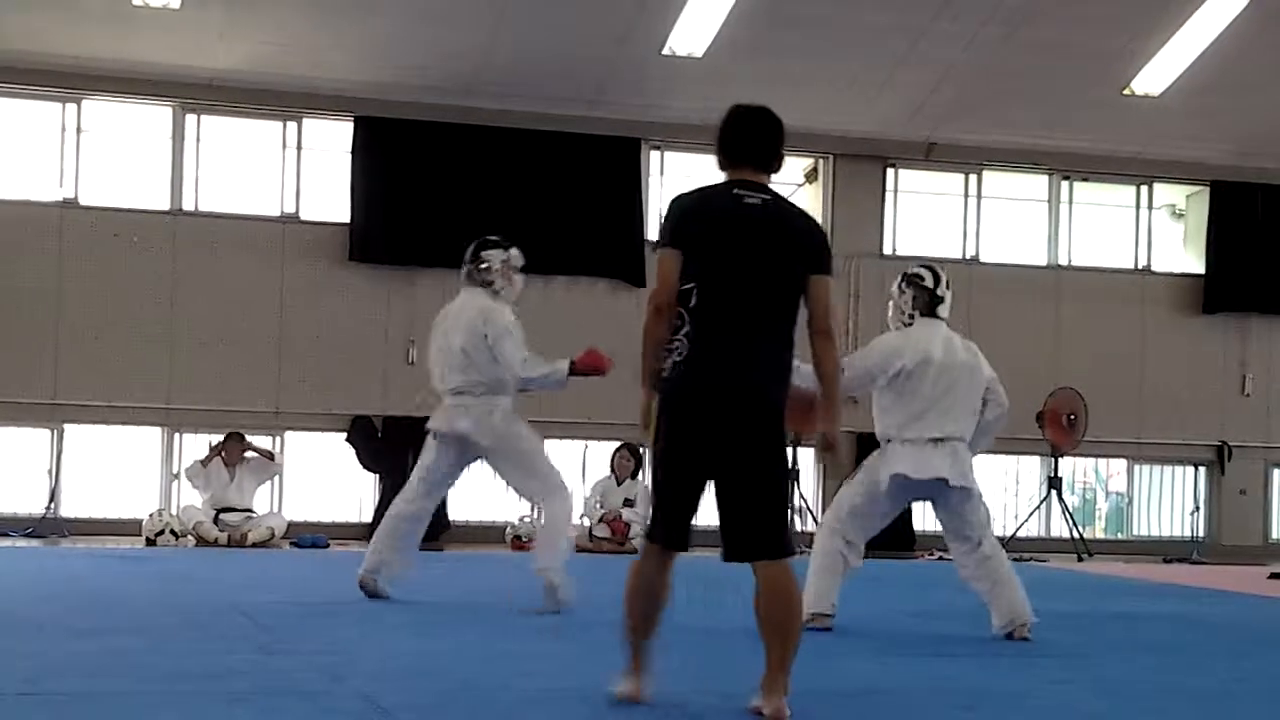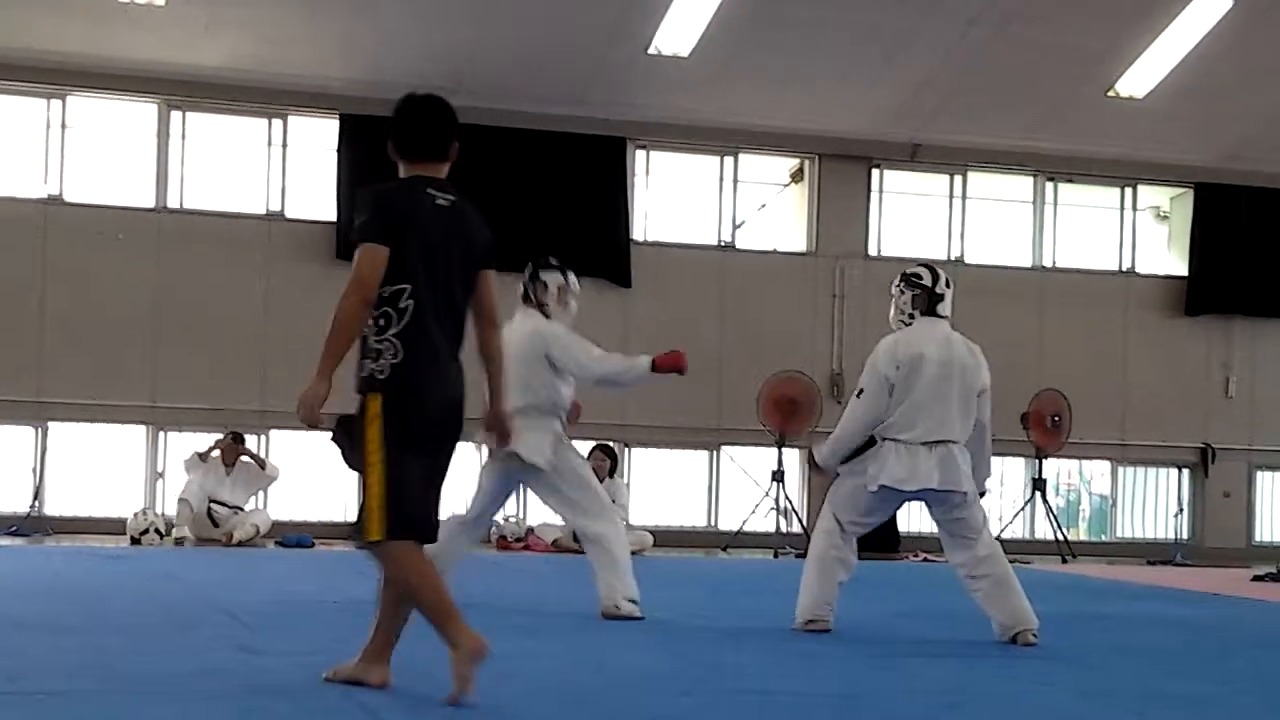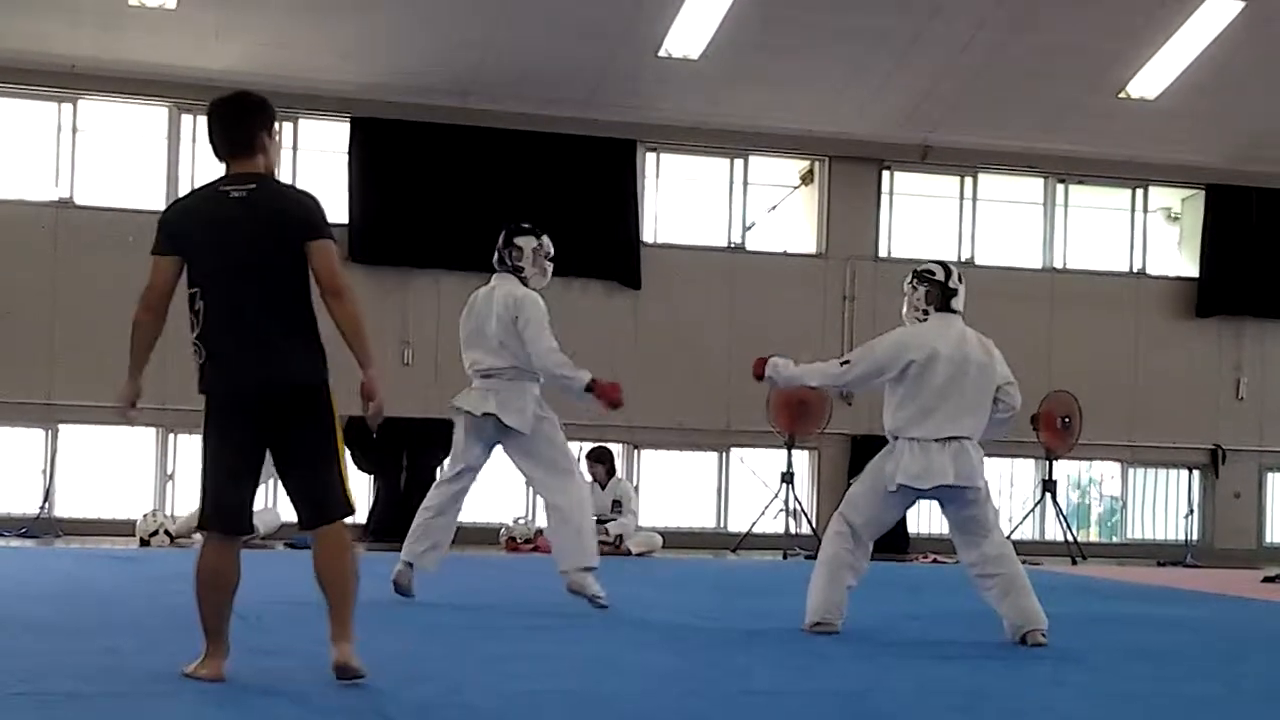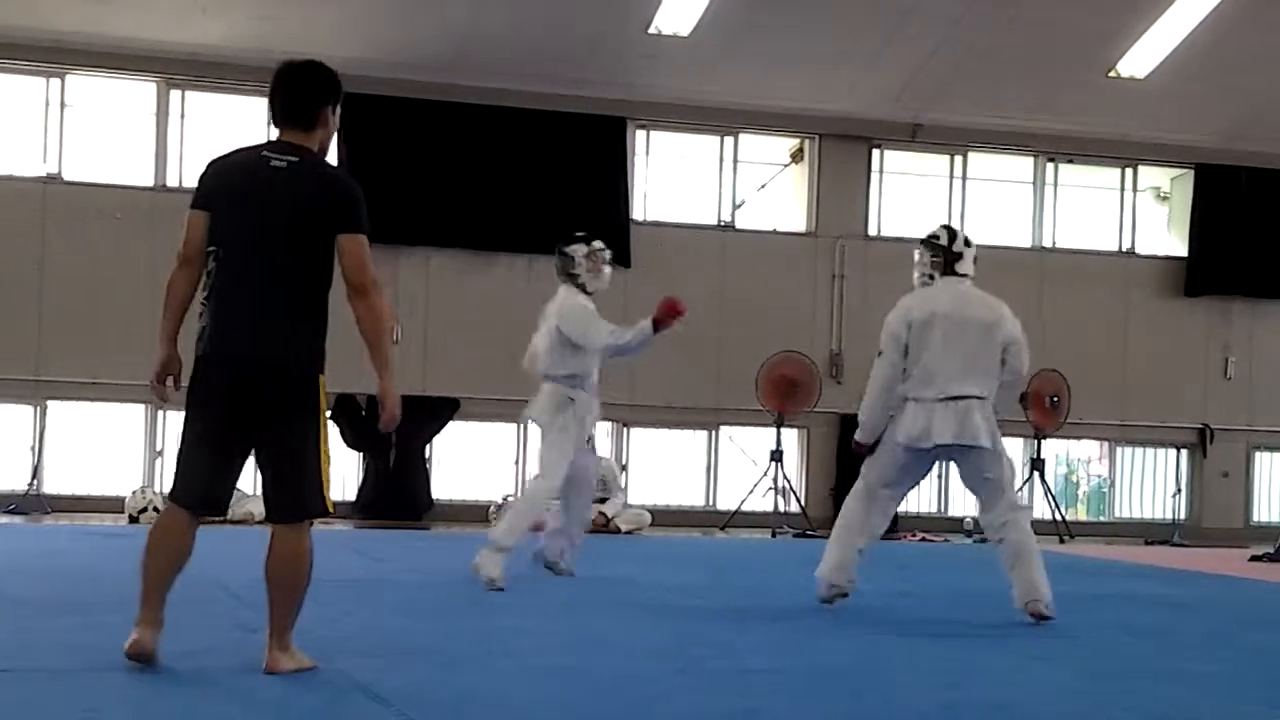
dt=1s
person 1, frame 1
left shoulder: (689, 210)
right shoulder: (806, 229)
left elbow: (662, 306)
right elbow: (822, 329)
left wrist: (650, 386)
right wrist: (829, 414)
left hip: (690, 396)
right hip: (763, 406)
left knee: (660, 542)
right knee: (771, 554)
person 1, frame 2
left shoulder: (387, 202)
right shoulder: (472, 221)
left elbow: (360, 294)
right elbow: (487, 320)
left wrist: (322, 377)
right wrist: (497, 401)
left hip: (394, 387)
right hip: (444, 392)
left knee: (393, 534)
right knee: (403, 533)
left ankle: (462, 639)
right ankle: (375, 659)
person 1, frame 3
left shoulder: (183, 215)
right shoulder: (299, 206)
left elbow: (152, 306)
right elbow: (336, 292)
left wrist: (134, 376)
right wrist: (368, 370)
left hip: (230, 390)
right hip: (301, 386)
left knee: (222, 530)
right knee: (327, 516)
left ankle: (214, 654)
right ankle: (343, 639)
person 1, frame 4
left shoulder: (222, 172)
right shoulder: (338, 190)
left elbow: (188, 266)
right elbow: (363, 289)
left wrist: (167, 344)
right wrist: (386, 377)
left hip: (221, 361)
right hip: (294, 370)
left knee: (186, 500)
right knee: (292, 517)
left ankle: (146, 623)
right ankle: (281, 647)
person 2, frame 1
left shoulder: (897, 345)
right shoulder: (969, 352)
left elbow: (840, 379)
right elbow: (997, 406)
left hip: (901, 459)
right hip: (953, 462)
left knee: (841, 528)
right knee: (976, 543)
left ankle: (817, 610)
right ankle: (1016, 620)
person 2, frame 2
left shoulder: (895, 346)
right shoulder: (971, 354)
left elbow: (865, 413)
right elbow: (980, 425)
left wrist: (826, 455)
right wrist: (978, 477)
left hip: (893, 462)
right hip: (948, 465)
left knee: (835, 525)
right knee: (975, 546)
left ankle: (815, 613)
right ankle: (1020, 625)
person 2, frame 3
left shoulder: (907, 341)
right shoulder: (984, 348)
left elbow: (842, 373)
right elbow: (1010, 402)
left wrist: (777, 369)
left hip: (908, 458)
right hip: (961, 461)
left knee: (849, 529)
right knee: (987, 543)
left ankle: (824, 616)
right ankle: (1030, 625)
person 2, frame 4
left shoulder: (911, 306)
right shoulder: (996, 310)
left elbow: (886, 375)
right elbow: (1017, 369)
left wrist: (868, 431)
left hip: (918, 420)
right hip: (974, 422)
left knee: (871, 495)
right knee: (1004, 509)
left ankle: (835, 577)
right ankle: (1035, 597)
person 3, frame 1
left shoulder: (447, 315)
right shoulder: (495, 314)
right elbow: (522, 370)
right wrist: (575, 367)
left hip: (452, 417)
right hip: (491, 418)
left knee: (417, 498)
right knee: (553, 494)
left ankle: (372, 572)
right ankle: (551, 577)
person 3, frame 2
left shoulder: (510, 333)
right shoulder: (547, 332)
right elbow: (598, 367)
left wrist: (561, 401)
right wrist: (655, 363)
left hip: (509, 439)
right hip: (541, 441)
left knee: (474, 517)
right knee: (600, 519)
right ankle: (618, 599)
person 3, frame 3
left shoulder: (477, 299)
right shoulder: (525, 298)
right elbow: (546, 355)
right wrist: (595, 386)
left hip: (479, 400)
right hip: (518, 402)
left knee: (451, 483)
right knee: (566, 484)
left ankle: (408, 564)
right ankle: (580, 571)
person 3, frame 4
left shoulder: (564, 305)
right shoulder: (573, 306)
left elbow: (533, 359)
right elbow: (609, 341)
right wrist: (656, 322)
left hip: (569, 405)
right hip: (563, 406)
left knee: (582, 484)
right knee: (549, 484)
left ankle: (556, 552)
right ankle: (492, 554)
